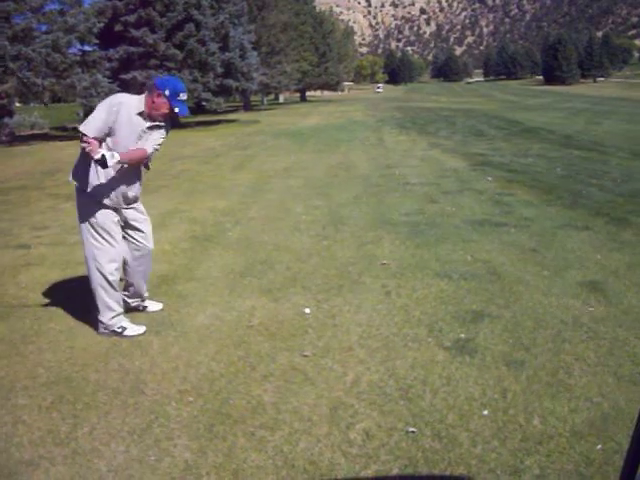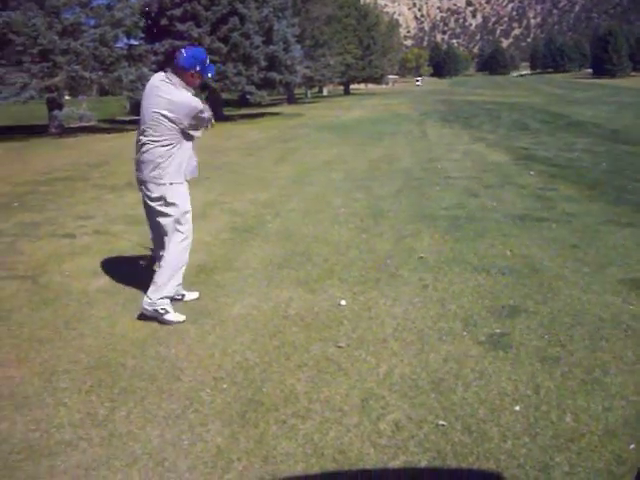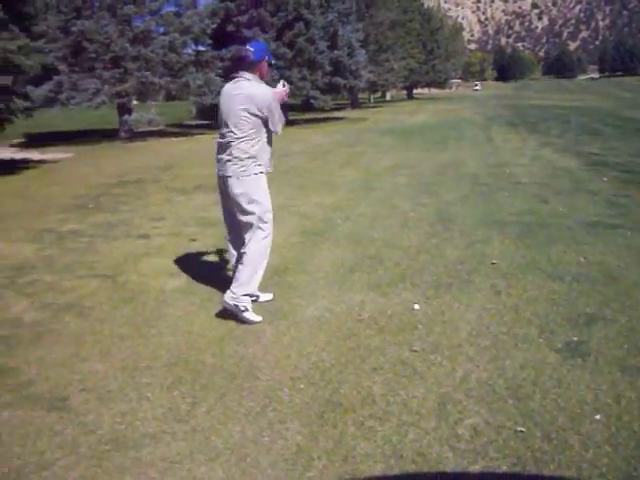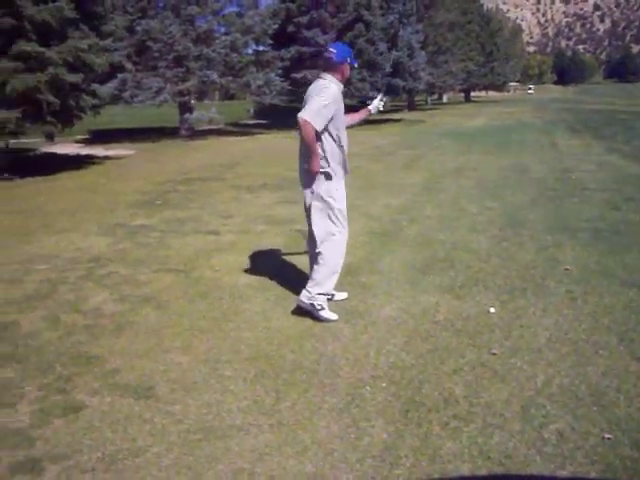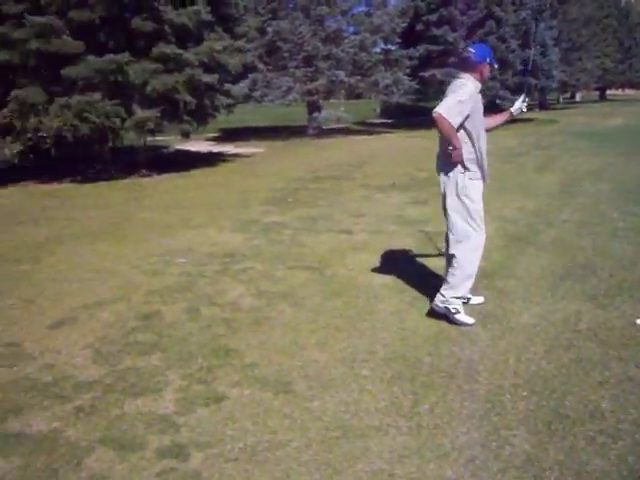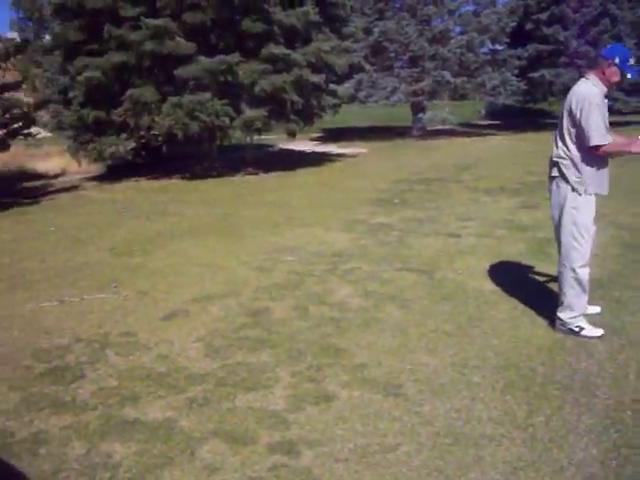
dt=0.7s
person 1, frame 1
left shoulder: (160, 127)
right shoulder: (119, 104)
left elbow: (141, 153)
right elbow: (87, 135)
left wrist: (110, 154)
right wrist: (95, 150)
left hip: (128, 196)
right hip: (95, 193)
left knee: (142, 247)
right knee: (108, 257)
left ankle: (133, 298)
right ankle: (110, 319)
person 1, frame 2
left shoulder: (157, 80)
right shoulder: (189, 104)
right elbow: (206, 120)
left wrist: (199, 115)
right wrist: (206, 115)
left hip: (152, 172)
right hip: (165, 177)
left knee: (167, 231)
right knee: (179, 235)
left ankle: (170, 288)
right ankle: (155, 301)
person 1, frame 3
left shoulder: (228, 89)
right shoulder: (263, 92)
right elbow: (277, 126)
right wrist: (278, 100)
left hip: (226, 171)
right hip: (247, 173)
left knee: (238, 233)
right knee: (260, 232)
left ankle: (246, 289)
right ankle: (238, 296)
person 1, frame 4
left shoulder: (321, 87)
right shoulder: (330, 90)
right elbow: (305, 121)
left wrist: (369, 110)
right wrist: (315, 157)
left hip: (320, 173)
right hip: (324, 174)
left knee: (322, 232)
right knee: (334, 233)
left ankle: (321, 287)
right ankle: (314, 295)
person 1, frame 5
left shoulder: (465, 88)
right shoulder: (466, 89)
left elbow: (480, 124)
right elbow: (439, 115)
left wrist: (512, 112)
right wrist: (455, 145)
left hip: (463, 173)
right hip: (462, 174)
left knee: (460, 235)
right knee: (471, 236)
left ankle: (456, 291)
right ankle: (449, 299)
person 1, frame 6
left shoulder: (589, 90)
right shoulder: (590, 95)
left elbow: (599, 137)
right elbow: (601, 147)
left hip: (579, 183)
right hip: (575, 185)
left knee: (581, 247)
right knee: (576, 251)
left ankle: (576, 302)
right ankle: (571, 317)
